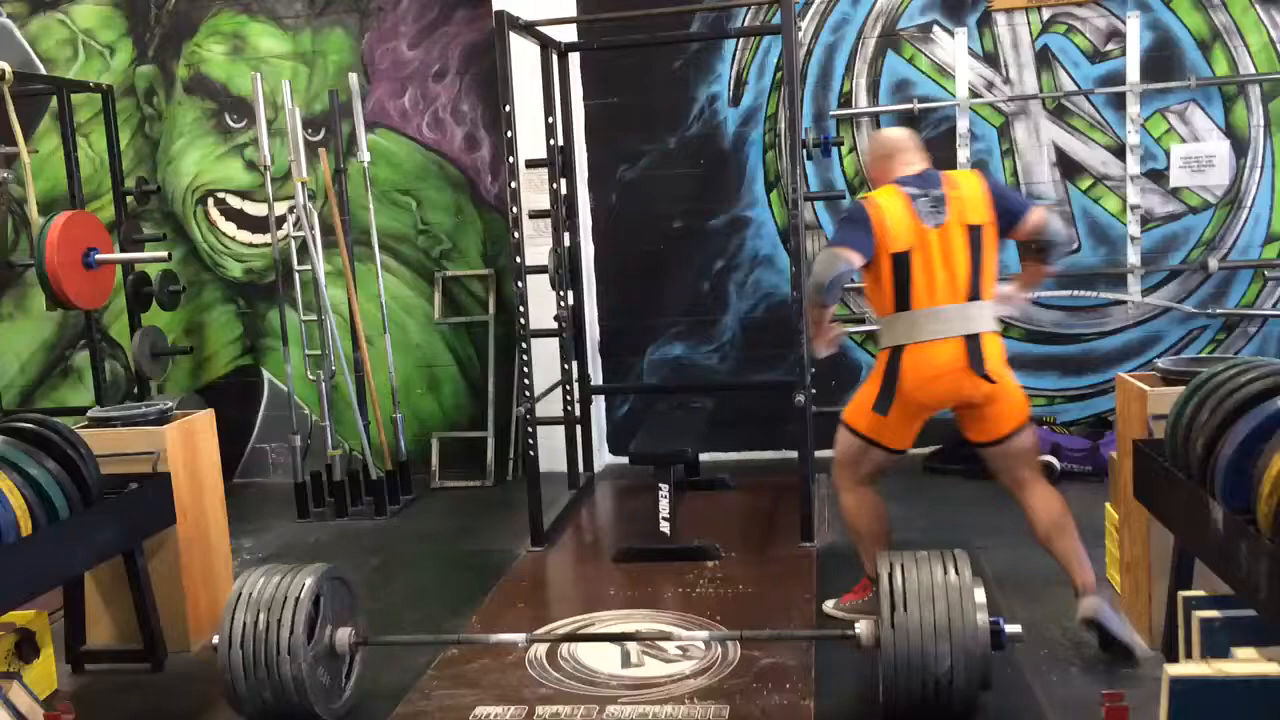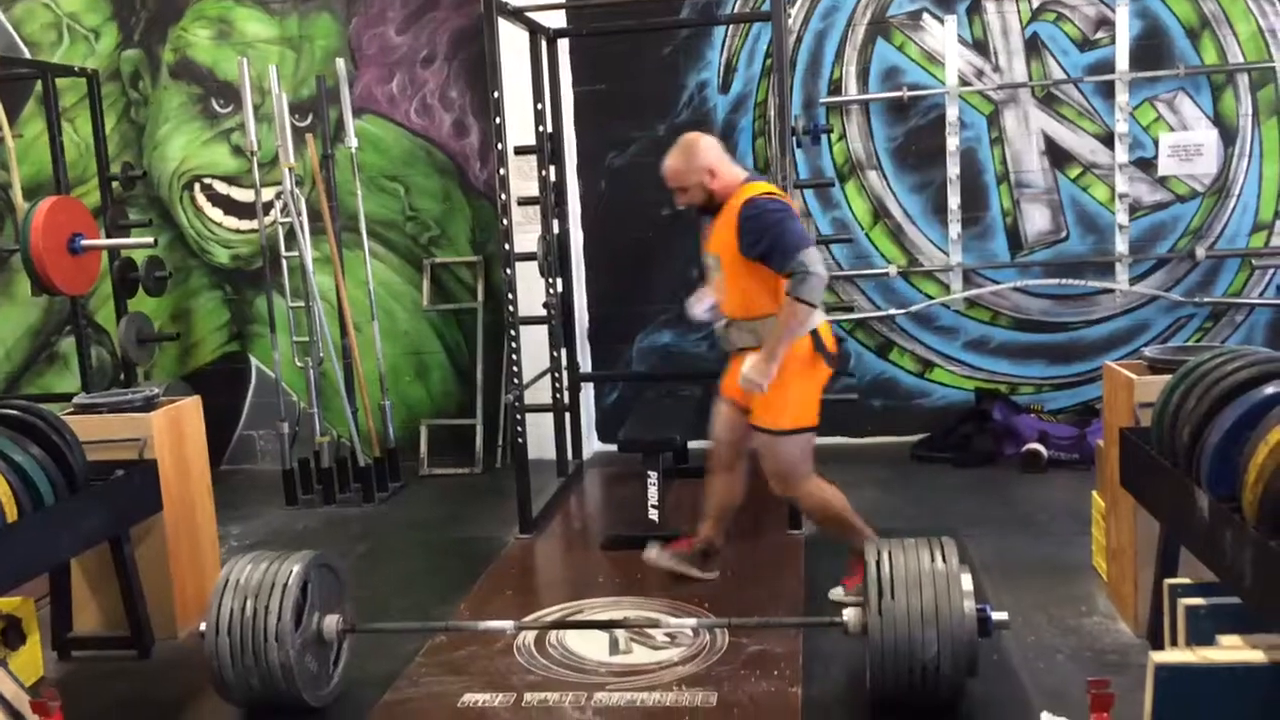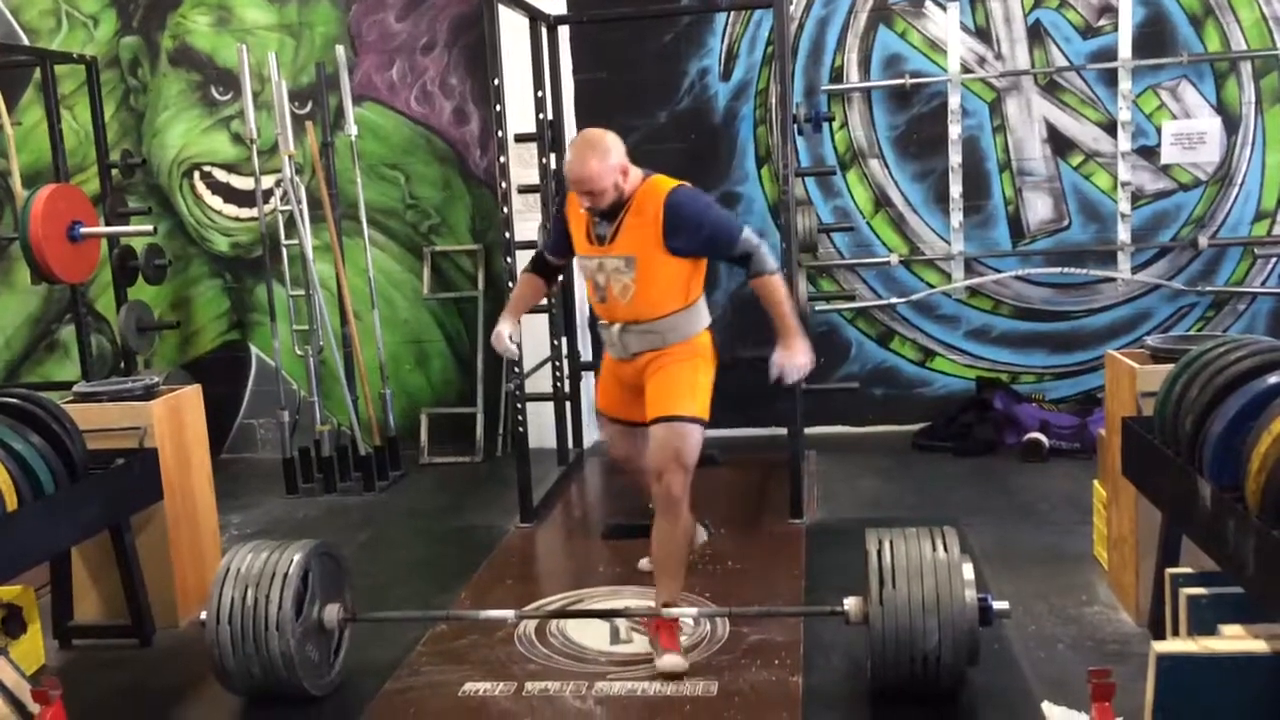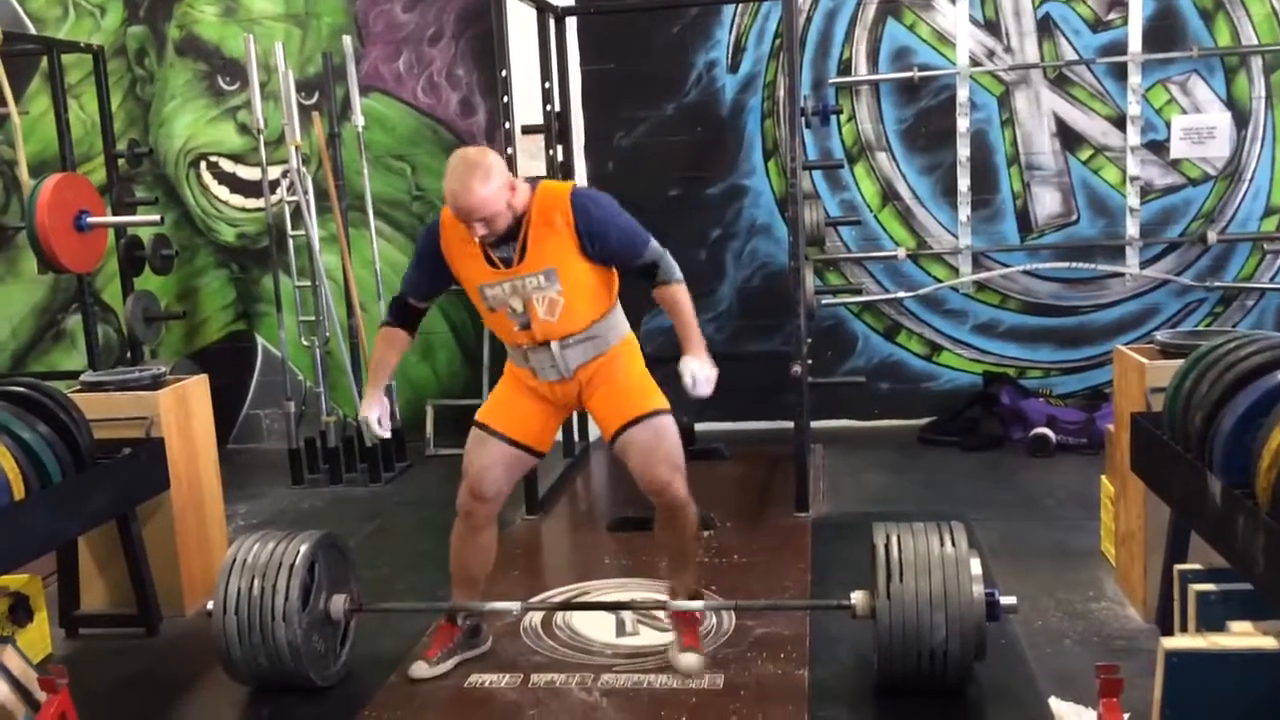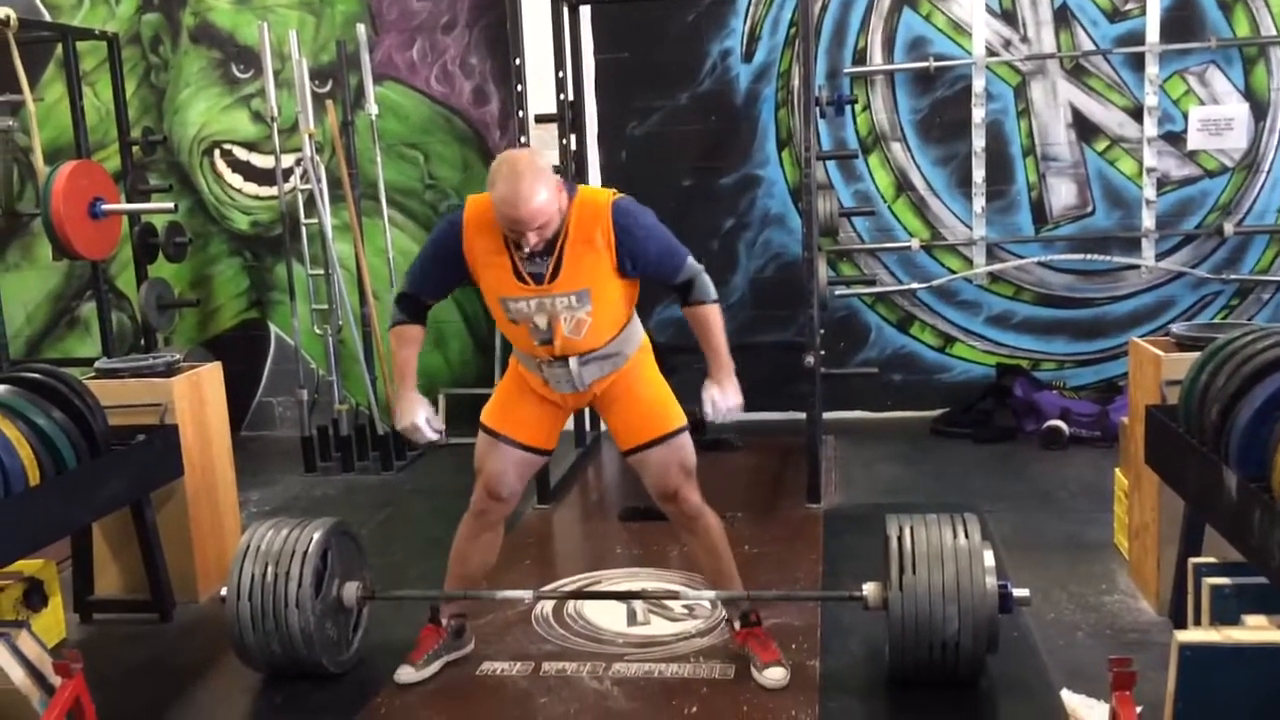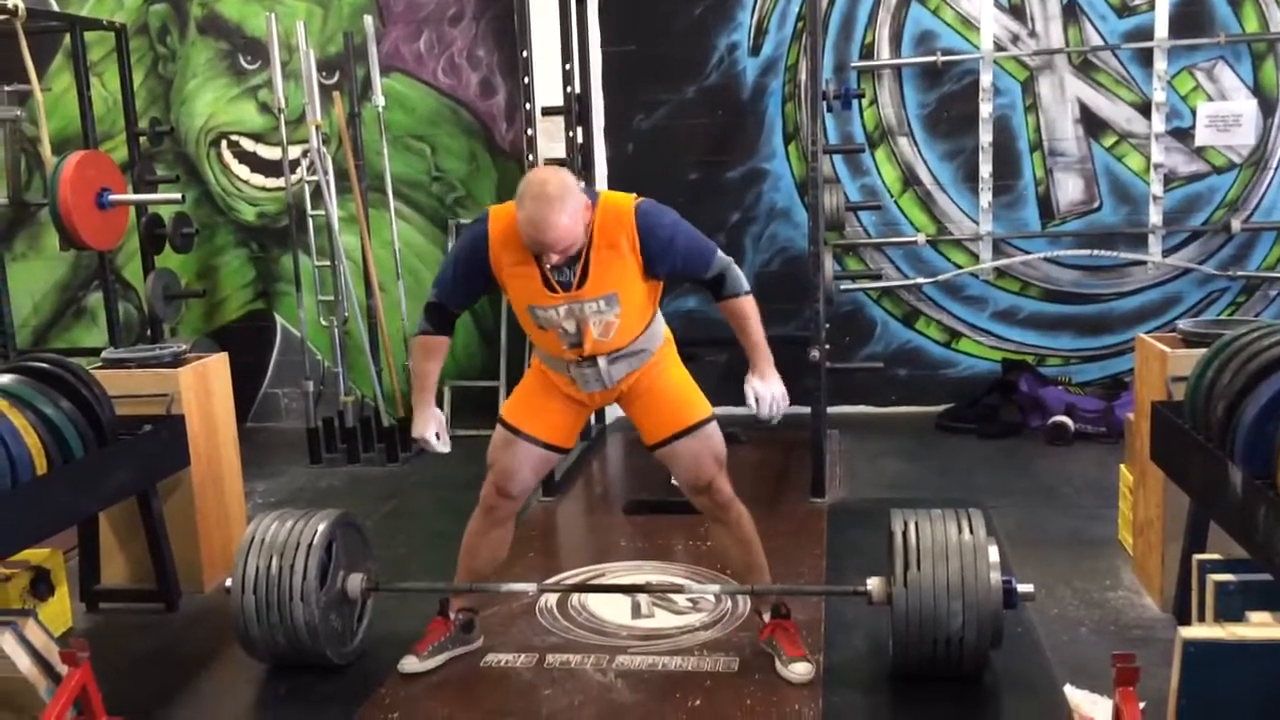
dt=0.5s
person 1, frame 1
left shoulder: (868, 209)
right shoulder: (977, 187)
left elbow: (827, 278)
right elbow: (1047, 235)
left wrist: (820, 331)
right wrist: (1023, 285)
left hip: (913, 364)
right hip: (980, 358)
left knee: (851, 473)
right knee: (1028, 483)
left ankle: (876, 591)
right ankle: (1090, 598)
person 1, frame 2
left shoulder: (759, 210)
right shoulder: (733, 201)
left elbow: (809, 277)
left wrist: (769, 357)
right wrist: (713, 288)
left hip: (789, 352)
right hip: (755, 351)
left knee: (790, 479)
right knee: (722, 452)
right ankle: (703, 549)
person 1, frame 3
left shoulder: (675, 206)
right shoulder: (573, 206)
left elbow: (755, 255)
right elbow: (545, 264)
left wrist: (791, 336)
right wrist: (510, 316)
left hip: (678, 352)
right hip: (617, 352)
left knee: (668, 481)
right knee: (626, 457)
left ankle: (665, 618)
right ankle: (679, 529)
person 1, frame 4
left shoulder: (576, 209)
right shoulder: (445, 233)
left elbow: (657, 265)
right elbow: (405, 309)
left wrist: (694, 350)
right wrist: (375, 389)
left hip: (604, 360)
right hip: (529, 373)
left knee: (668, 489)
right knee: (475, 498)
left ankle: (685, 607)
right ankle: (464, 625)
person 1, frame 5
left shoulder: (614, 219)
right shoulder: (463, 230)
left elbow: (692, 282)
right elbow: (411, 303)
left wrist: (722, 373)
right wrist: (406, 391)
left hip: (620, 365)
right hip: (535, 373)
left knee: (682, 499)
right knee: (489, 501)
left ankle: (746, 627)
right ankle: (447, 627)
person 1, frame 6
left shoulder: (638, 223)
right shoulder: (489, 237)
left elbow: (721, 275)
right elbow: (440, 312)
left wrist: (762, 365)
right wrist: (424, 403)
left hip: (643, 362)
right hip: (556, 372)
left knee: (713, 490)
right knee: (500, 495)
left ankle: (774, 621)
right ankle: (457, 621)
